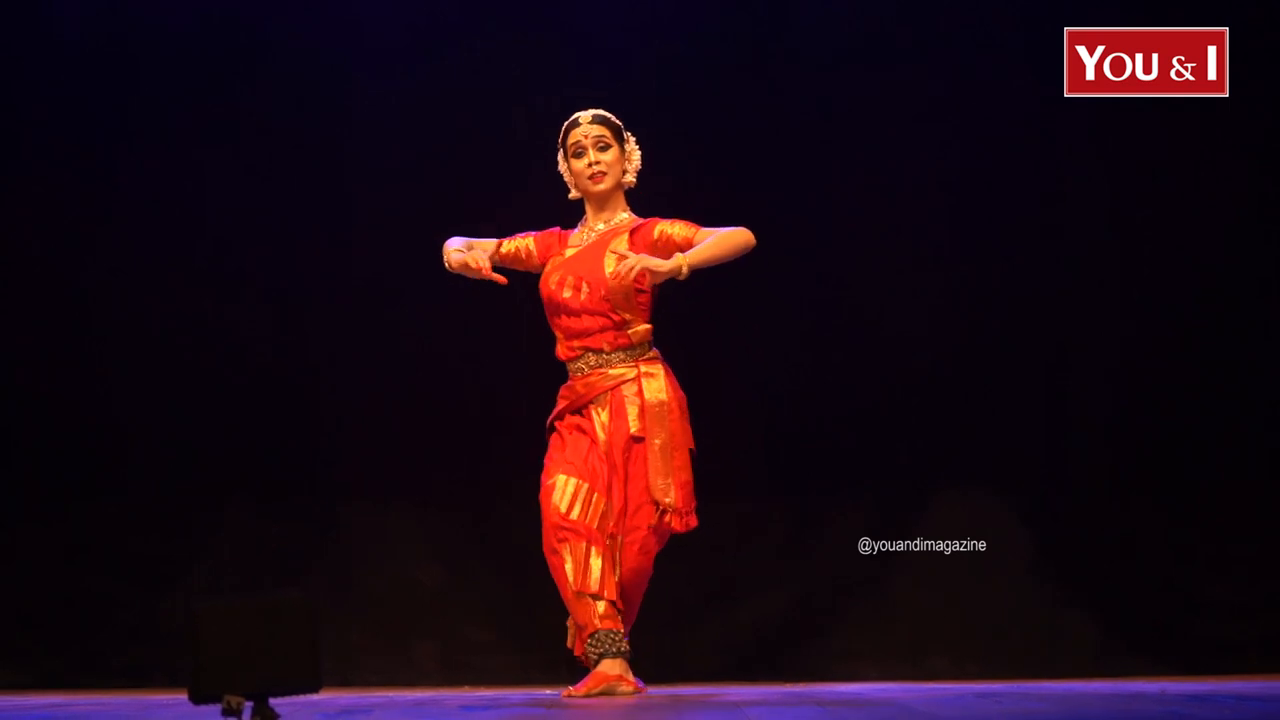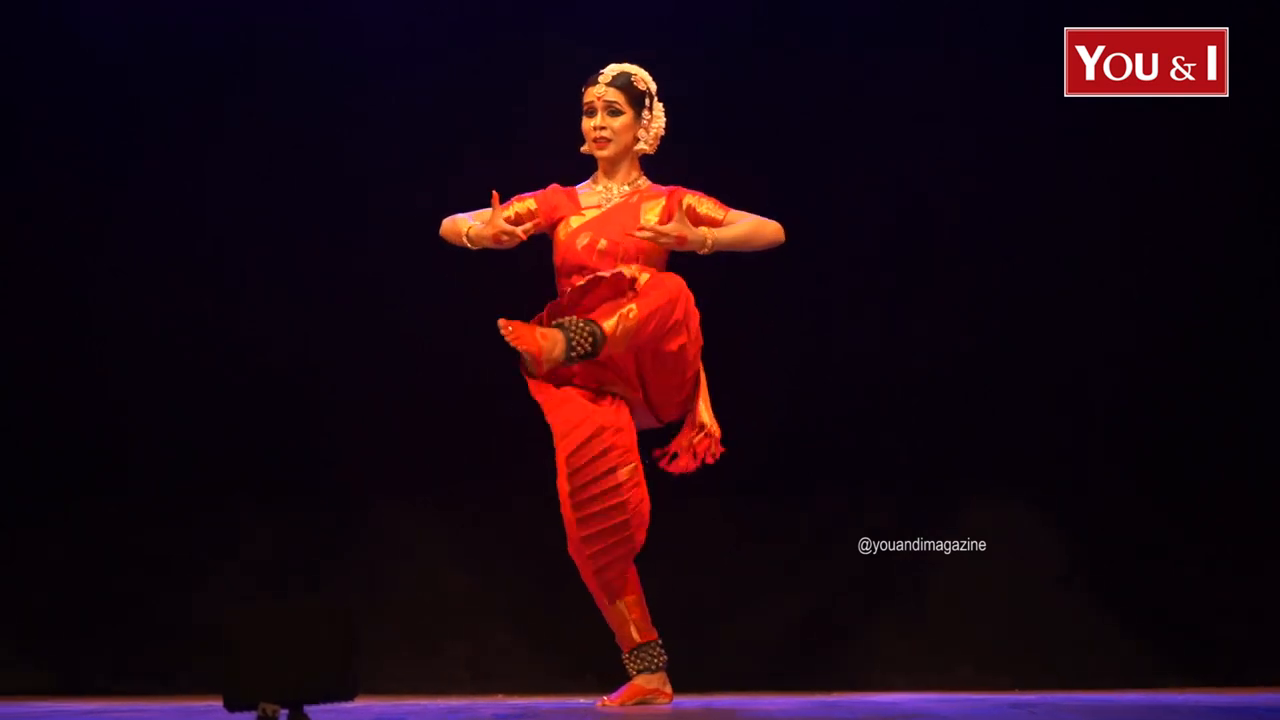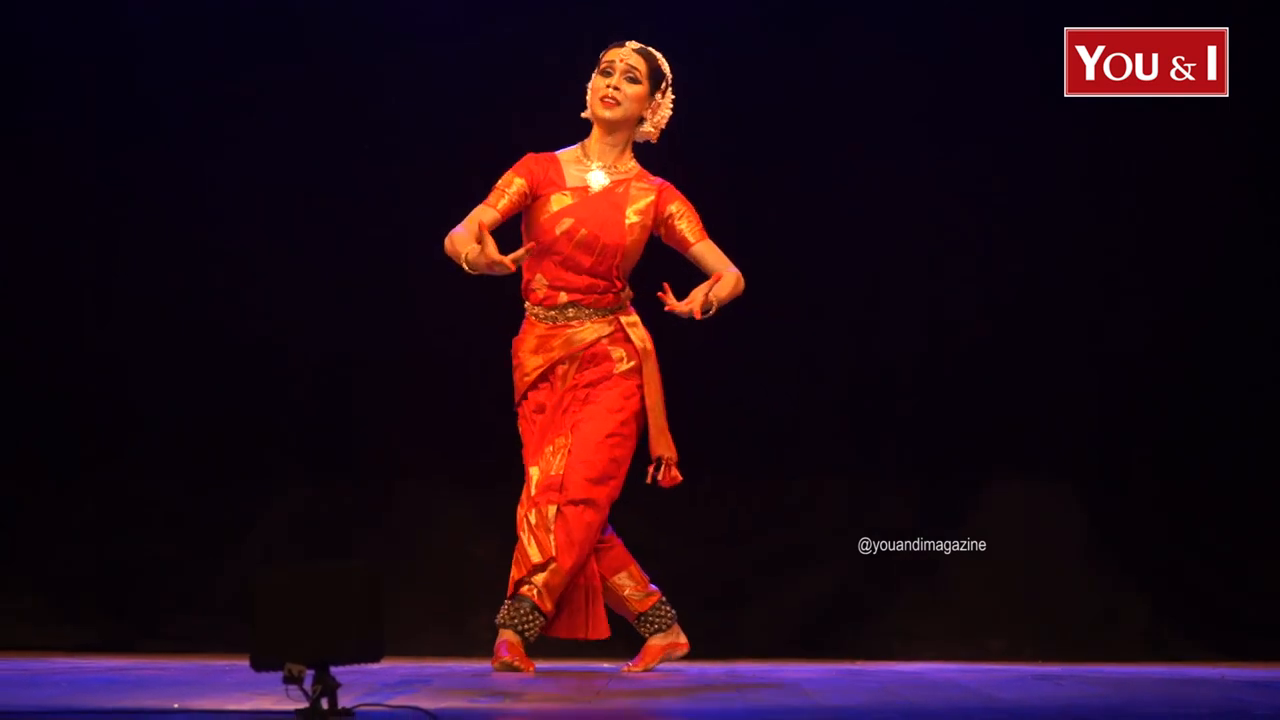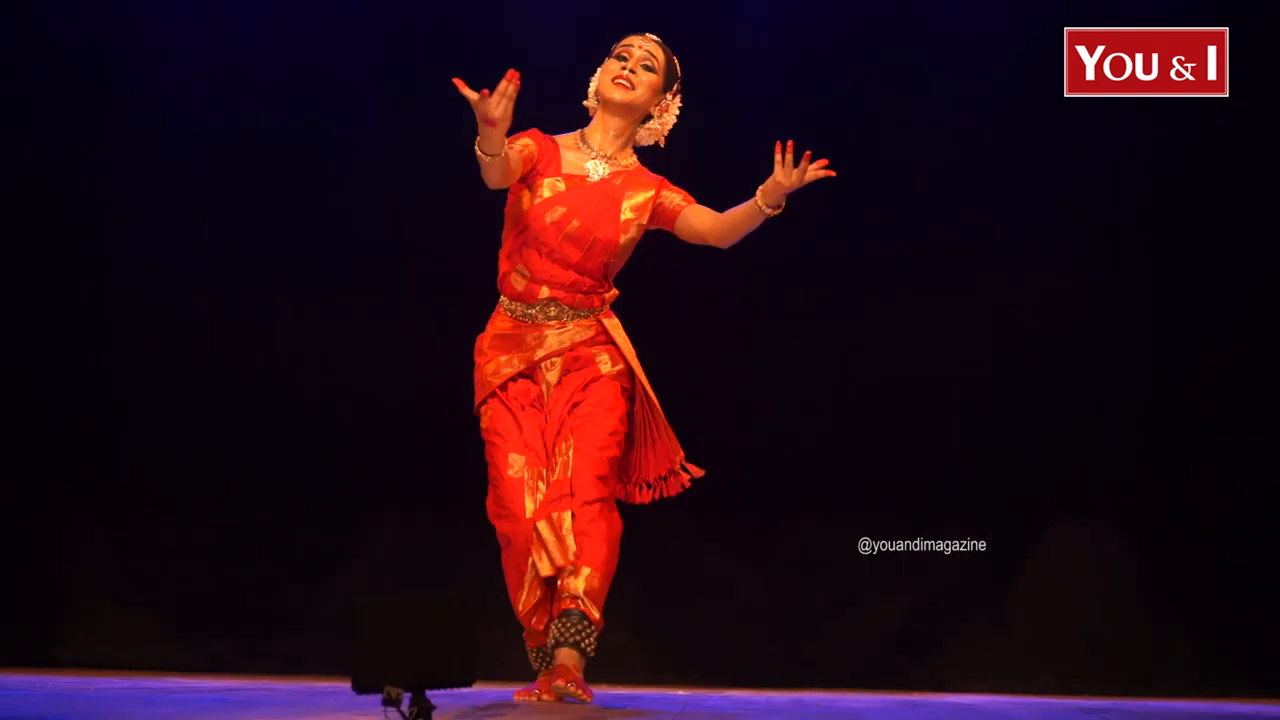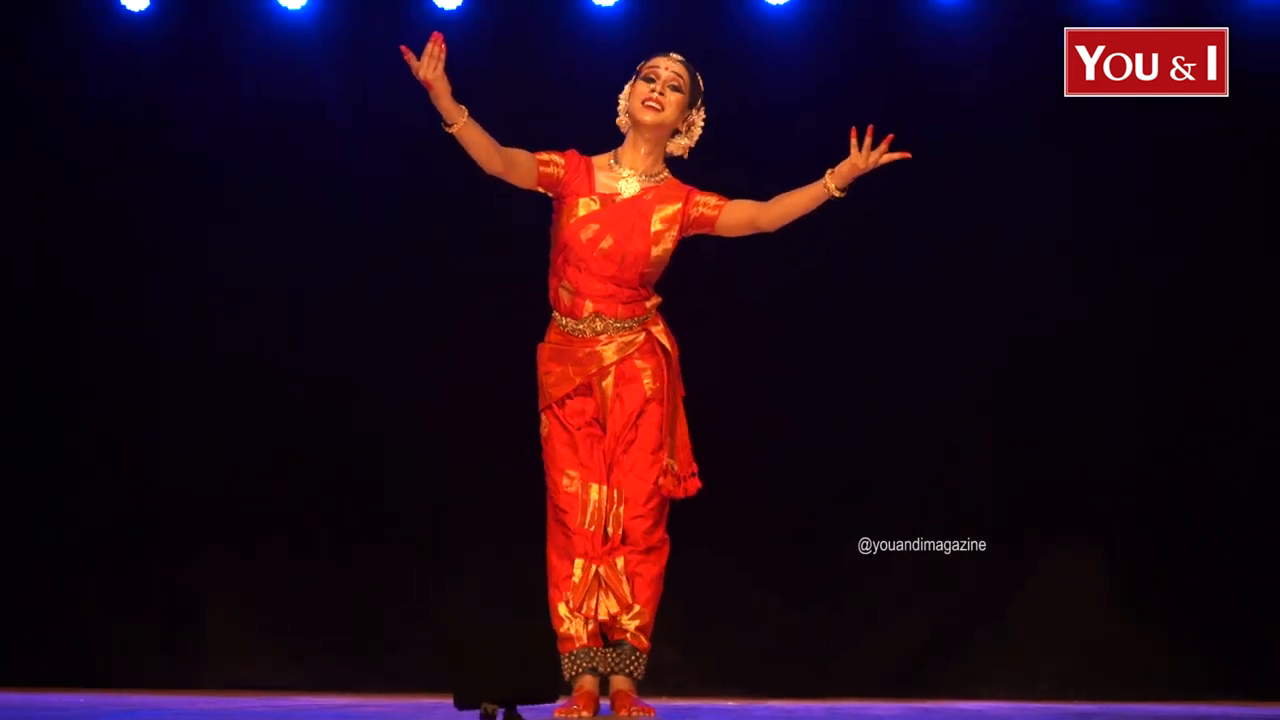
dt=1s
person 1, frame 1
left shoulder: (648, 233)
right shoulder: (552, 245)
left elbow: (742, 237)
right elbow: (458, 247)
left wrist: (672, 266)
right wrist: (461, 257)
left hip: (640, 398)
right hip: (580, 405)
left knee: (631, 540)
right knee: (569, 518)
left ankle: (604, 648)
right ankle: (609, 661)
person 1, frame 2
left shoulder: (669, 202)
right shoulder: (558, 202)
left elbow: (772, 232)
right elbow: (450, 225)
left wrist: (698, 238)
right wrist: (484, 233)
left hip: (647, 369)
right hip: (584, 376)
left knee: (664, 292)
right knee: (595, 521)
left ankle: (560, 344)
right ankle: (649, 671)
person 1, frame 3
left shoulder: (655, 196)
right shoulder: (538, 170)
left elbow: (731, 275)
right elbow: (460, 233)
left wrist: (703, 300)
right wrist: (476, 253)
left hip: (610, 355)
right hip: (540, 356)
left knee: (573, 492)
right knee: (564, 505)
left ankle: (514, 628)
right ankle: (662, 628)
person 1, frame 4
left shoulder: (648, 190)
right shoulder: (537, 150)
left elbow: (718, 231)
right elbow: (495, 174)
left wrist: (771, 196)
right wrist: (490, 133)
left hip: (589, 352)
right hip: (512, 351)
left knee: (583, 491)
right knee: (524, 508)
left ankle: (569, 658)
right ankle: (546, 663)
person 1, frame 5
left shoulder: (681, 202)
right shoulder: (573, 172)
left elbow: (766, 216)
right elbow: (499, 161)
left wrist: (841, 176)
right wrist: (443, 98)
left hip: (638, 365)
right hip: (568, 362)
left knee: (637, 518)
right knee: (576, 517)
